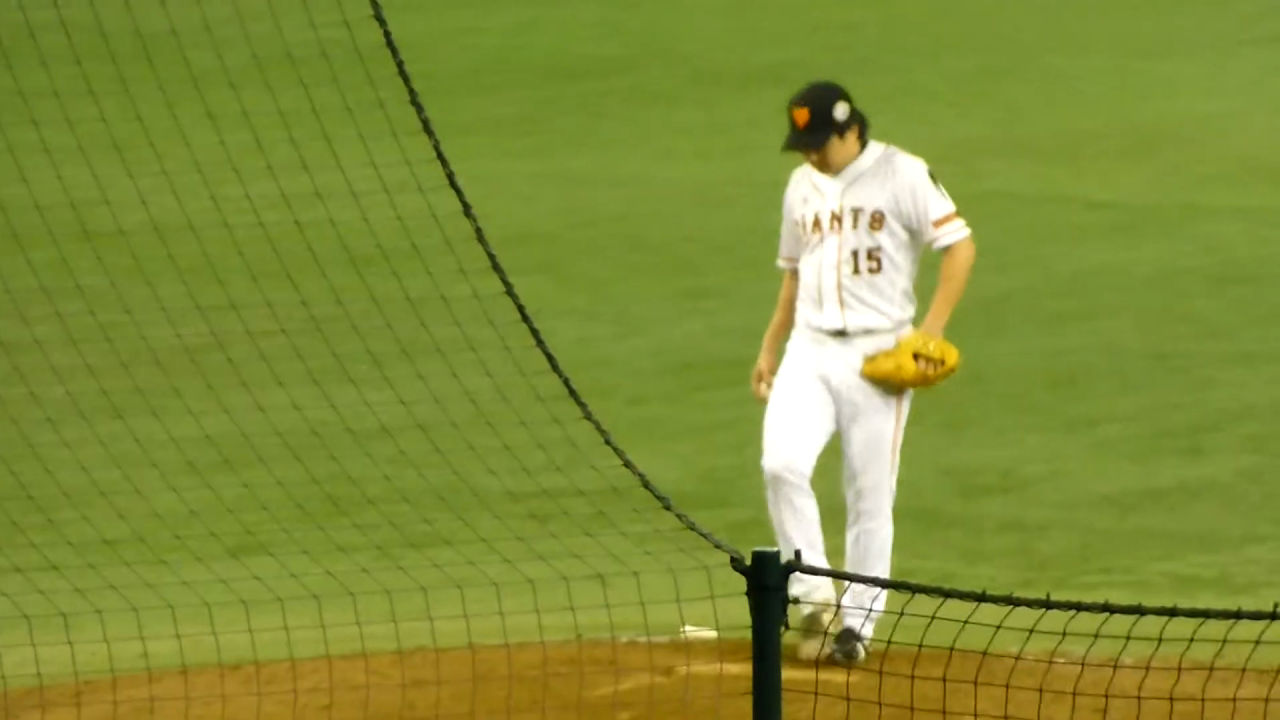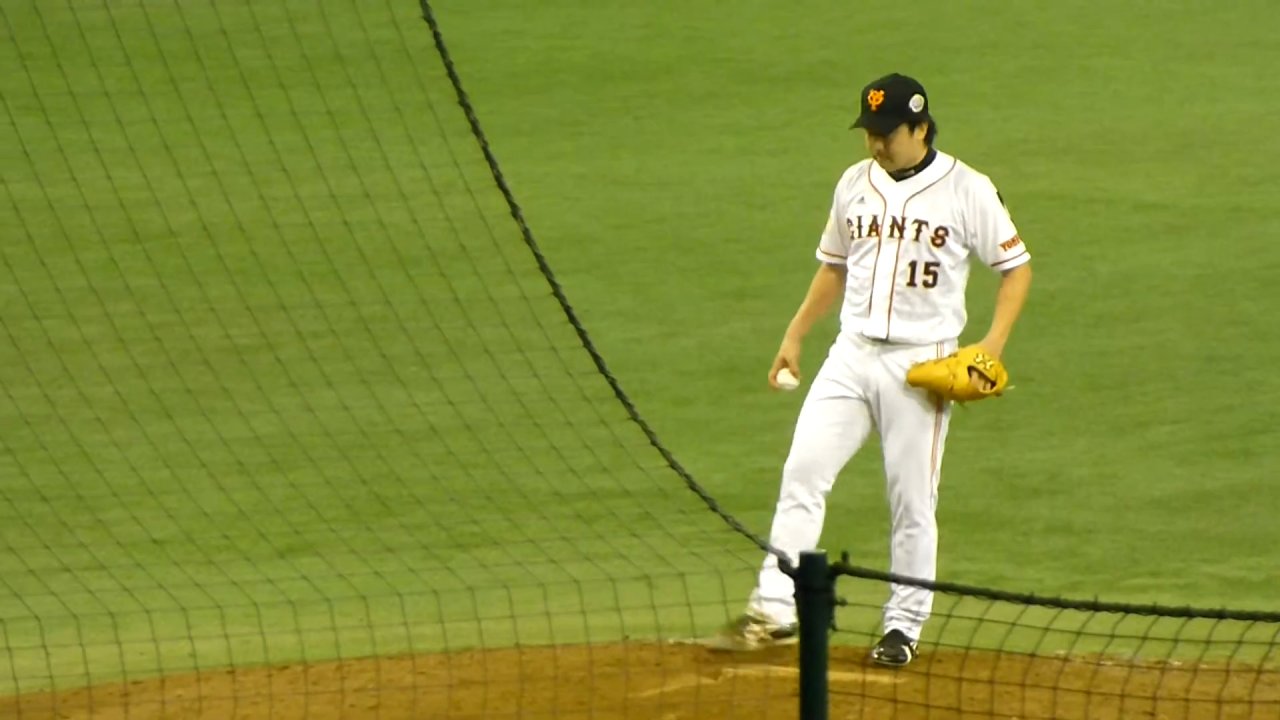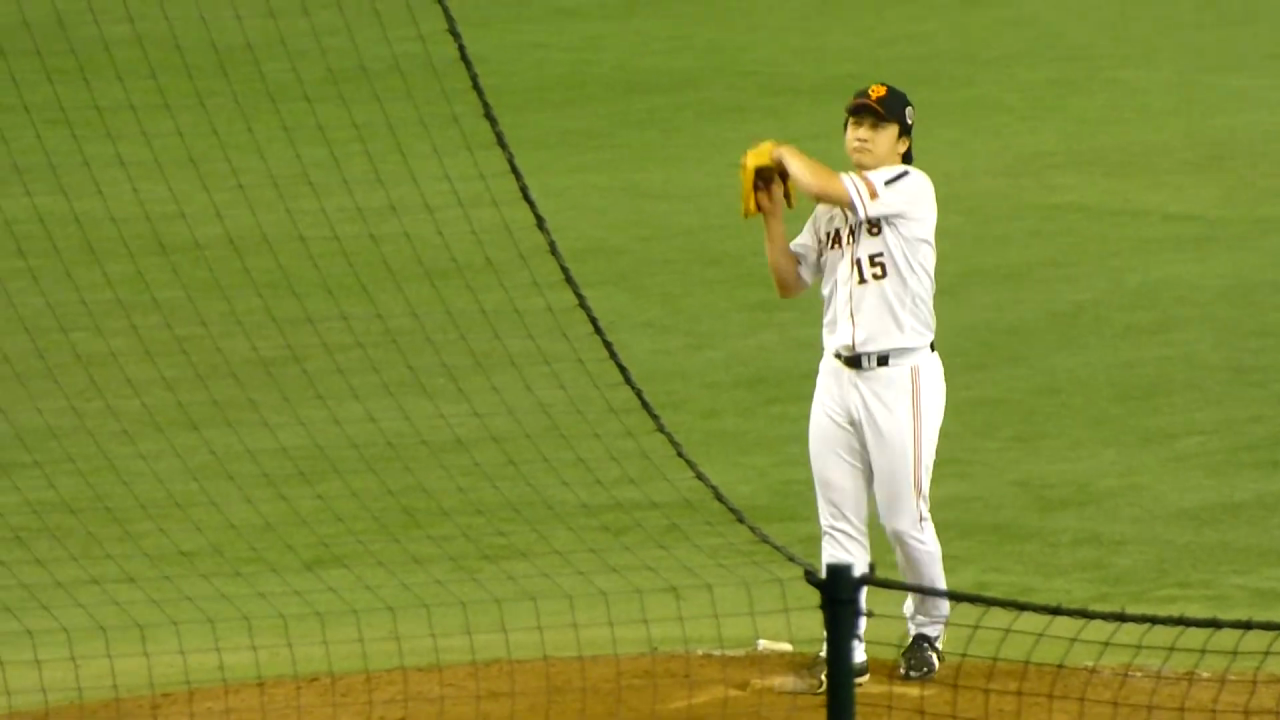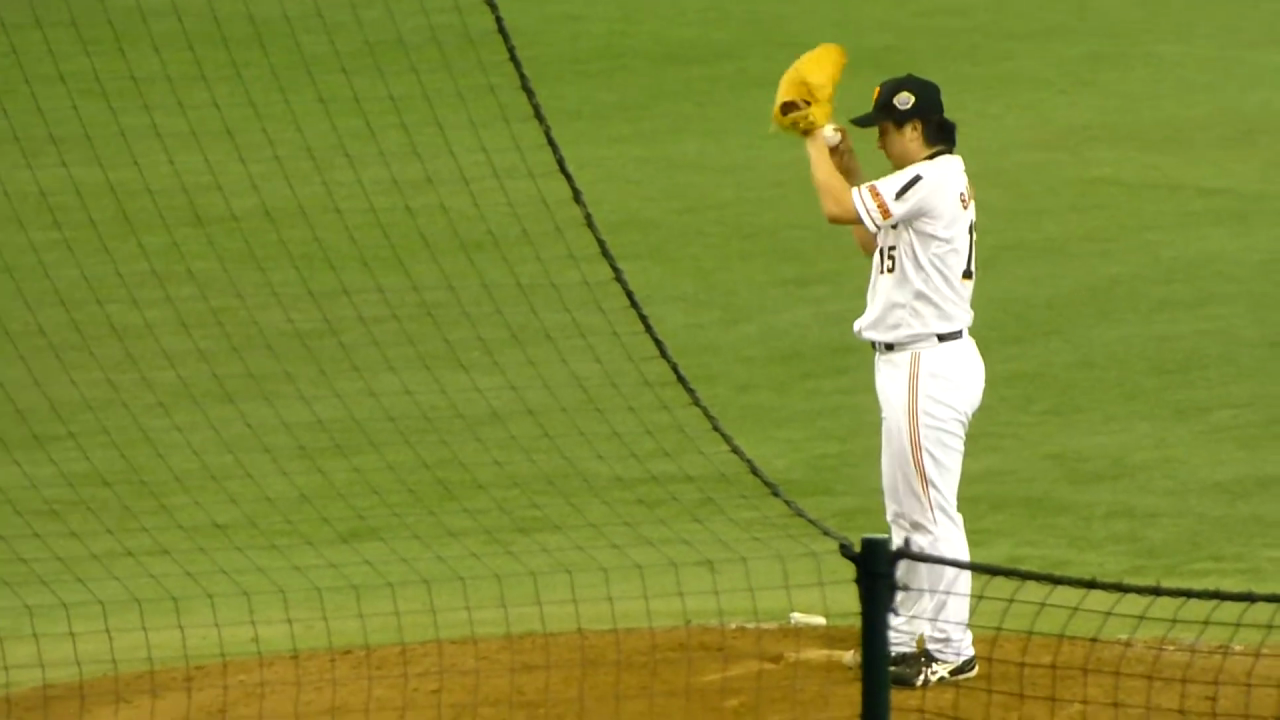
dt=1s
person 1, frame 1
left shoulder: (903, 174)
right shoulder: (800, 185)
left elbow: (960, 247)
left wrist: (931, 331)
right wrist: (769, 349)
left hip: (879, 354)
right hip: (810, 350)
left knee: (870, 497)
right knee: (781, 465)
left ankle: (857, 619)
right ankle: (815, 595)
person 1, frame 2
left shoulder: (968, 190)
right shoulder: (854, 182)
left elbow: (1015, 267)
left wrist: (995, 339)
right wrist: (794, 334)
left hip: (922, 364)
right hip: (851, 355)
left knee: (912, 501)
right knee: (803, 474)
left ankle: (904, 624)
right ankle: (773, 611)
person 1, frame 3
left shoulder: (911, 187)
right shoulder: (828, 209)
left elbow: (827, 186)
right elbow: (789, 285)
left wrist: (784, 153)
right wrist: (773, 219)
left hip: (902, 378)
right hip: (837, 378)
left knee: (904, 519)
right knee: (839, 524)
left ankle: (927, 628)
right ankle: (845, 651)
person 1, frame 4
left shoulder: (931, 179)
right shoulder: (922, 186)
left elbow: (837, 209)
right elbow: (871, 241)
left wrist: (814, 143)
right wrist: (844, 161)
left hip: (930, 366)
right hip: (909, 364)
left knee: (931, 512)
right knee: (906, 514)
left ankle: (951, 648)
right ankle: (904, 637)
